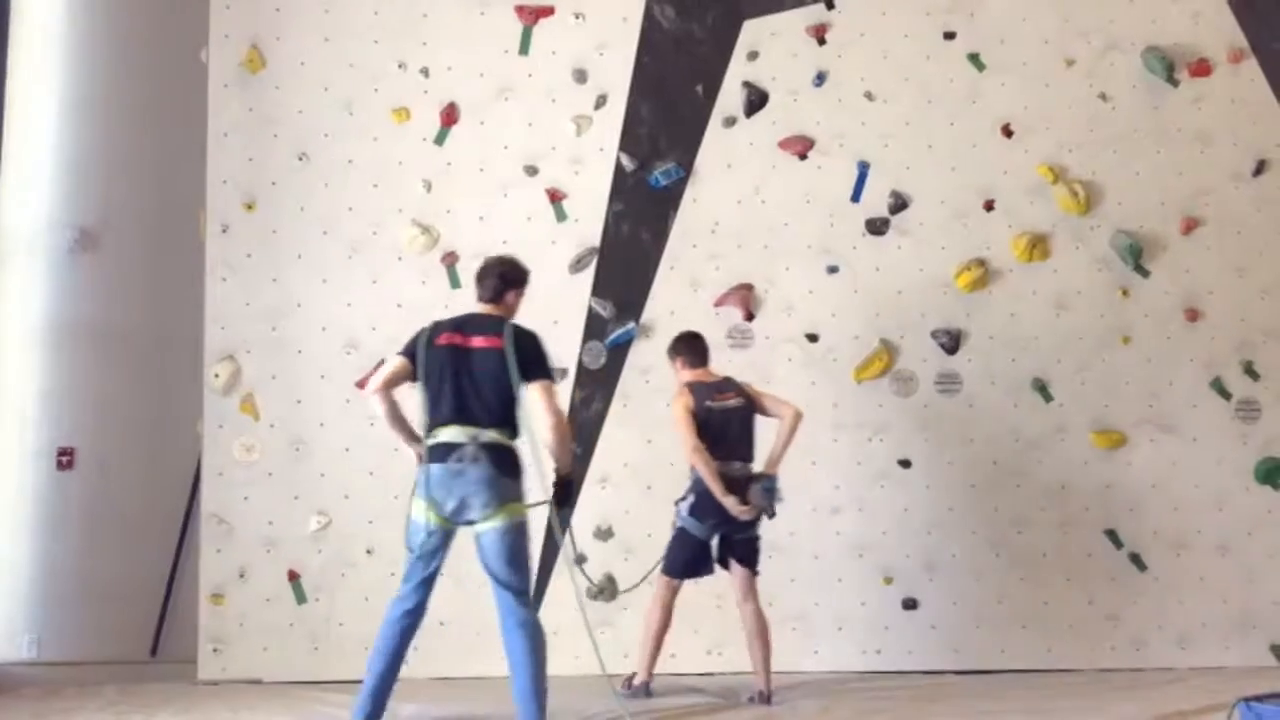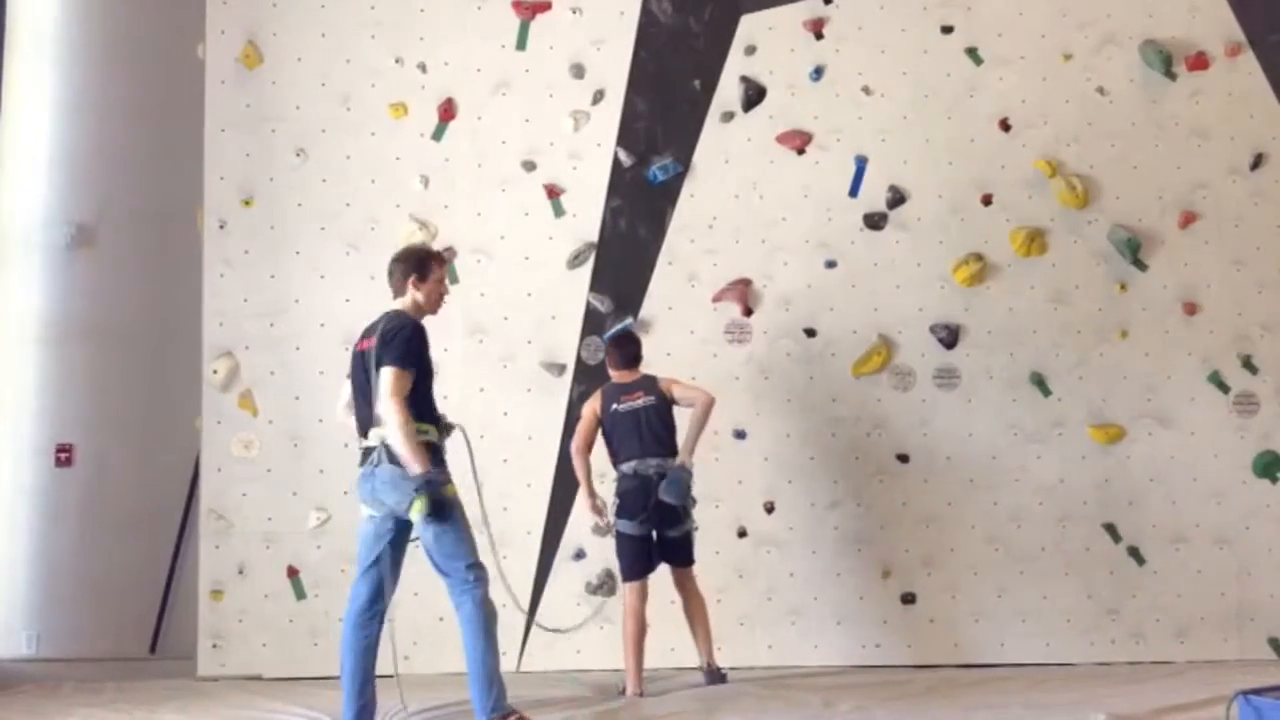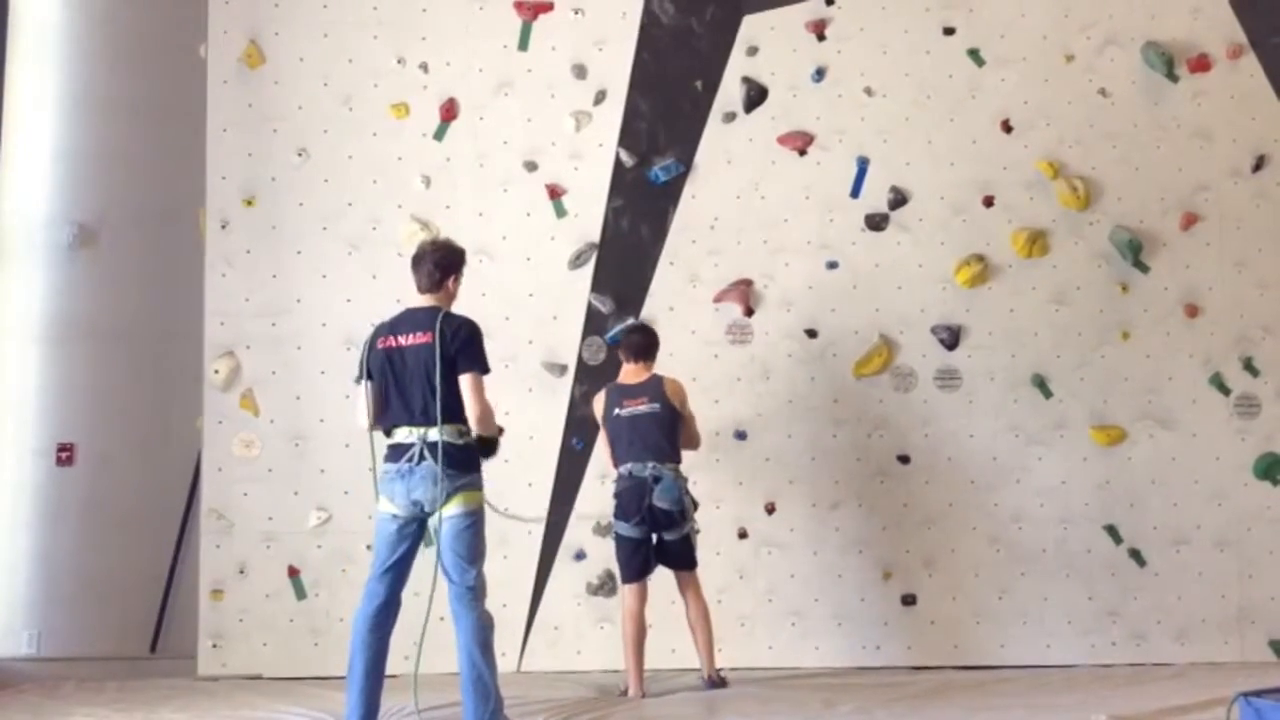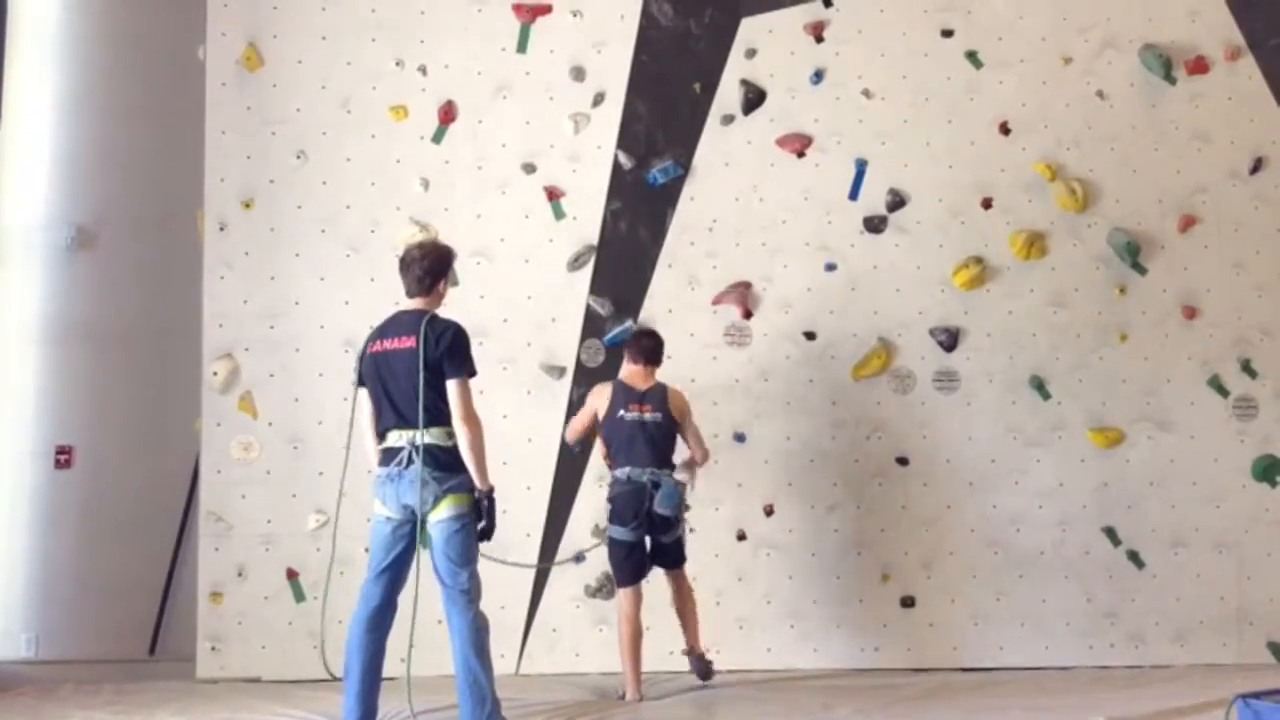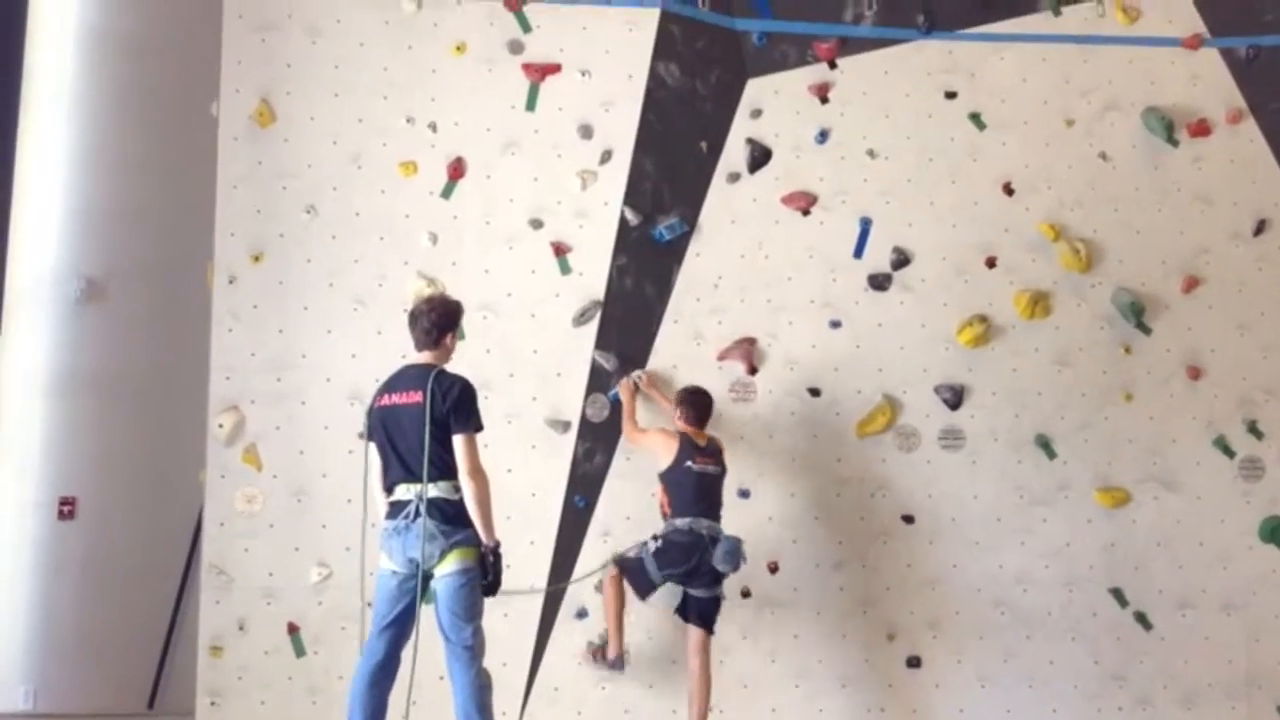
dt=1s
person 1, frame 1
left shoulder: (435, 333)
right shoulder: (521, 340)
left elbow: (377, 387)
right elbow: (552, 416)
left wrist: (412, 441)
right wrist: (563, 470)
left hip: (437, 473)
right hip: (492, 475)
left knee: (410, 598)
right knee: (516, 605)
person 1, frame 2
left shoulder: (370, 334)
right shoulder: (407, 329)
left elbow: (350, 408)
right elbow: (391, 403)
right wrist: (426, 472)
left hip: (374, 472)
right hip: (409, 472)
left knee: (367, 597)
right knee: (468, 583)
person 1, frame 3
left shoulder: (382, 335)
right shoulder: (460, 329)
left elbow: (369, 418)
right elbow: (477, 412)
right wrist: (490, 434)
left hip: (397, 471)
right hip: (450, 472)
left knee: (379, 594)
right knee: (466, 596)
person 1, frame 4
left shoulder: (375, 339)
right shoulder: (446, 333)
left elbow: (369, 424)
right elbow: (463, 418)
right wrist: (484, 487)
left hip: (390, 476)
right hip: (441, 476)
left knee: (375, 596)
right knee: (460, 598)
person 1, frame 5
left shoulder: (384, 393)
right shoulder: (453, 388)
left elbow: (380, 475)
right elbow: (469, 473)
right wrist: (490, 544)
left hip: (397, 529)
right hip: (448, 529)
left knee: (380, 649)
right knee: (463, 652)
person 2, frame 1
left shoulder: (683, 396)
right shoulder: (741, 389)
left elbow: (693, 447)
right elbow: (792, 414)
left wrist: (723, 496)
right wrist: (771, 467)
left hip: (705, 497)
right hip: (744, 495)
left knee: (666, 587)
right knee: (747, 597)
left ankle: (642, 678)
right ankle: (763, 687)
person 2, frame 2
left shoulder: (598, 400)
right shoulder: (661, 385)
left elbow: (578, 448)
right elbow: (705, 399)
left wrist: (589, 494)
right wrist: (687, 450)
left hip: (632, 493)
left knee: (634, 593)
right knee: (686, 581)
left ankle: (634, 684)
right ankle: (709, 665)
person 2, frame 3
left shoulder: (603, 398)
right shoulder: (671, 388)
left elbow: (612, 458)
right elbow: (693, 442)
left hip: (630, 495)
right hip: (670, 492)
left knee: (633, 596)
right knee: (689, 584)
left ankle: (635, 686)
right ankle: (710, 672)
person 2, frame 4
left shoulder: (605, 393)
right shoulder: (673, 398)
left elbow: (572, 435)
right elbow: (701, 454)
right wrist: (690, 465)
left hip: (625, 497)
right hip: (665, 496)
left knee: (628, 598)
right knee: (677, 575)
left ankle: (632, 691)
right ankle: (696, 655)
person 2, frame 5
left shoulder: (668, 442)
right shoulder: (717, 448)
left elbow: (630, 433)
right elbow: (692, 426)
left wrist: (628, 398)
right wrist: (653, 391)
left hip: (678, 546)
right hip: (713, 554)
left knee: (614, 568)
right knee: (698, 651)
left ankle: (613, 651)
